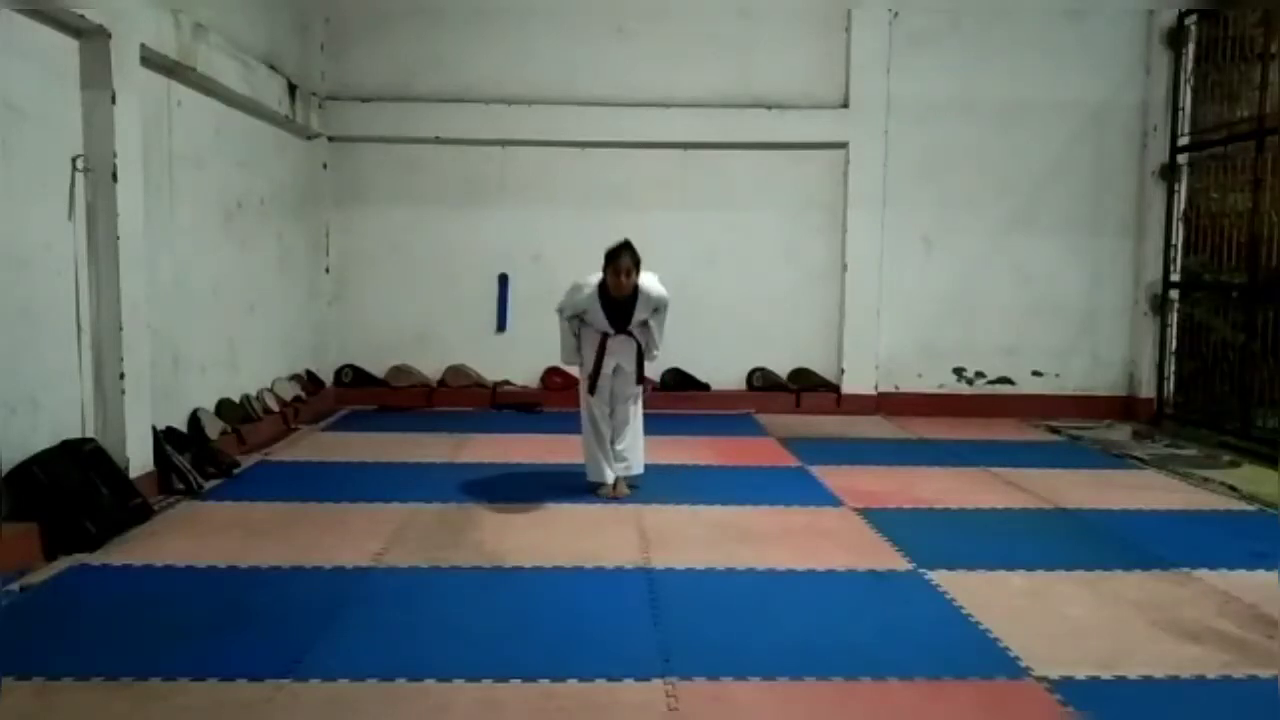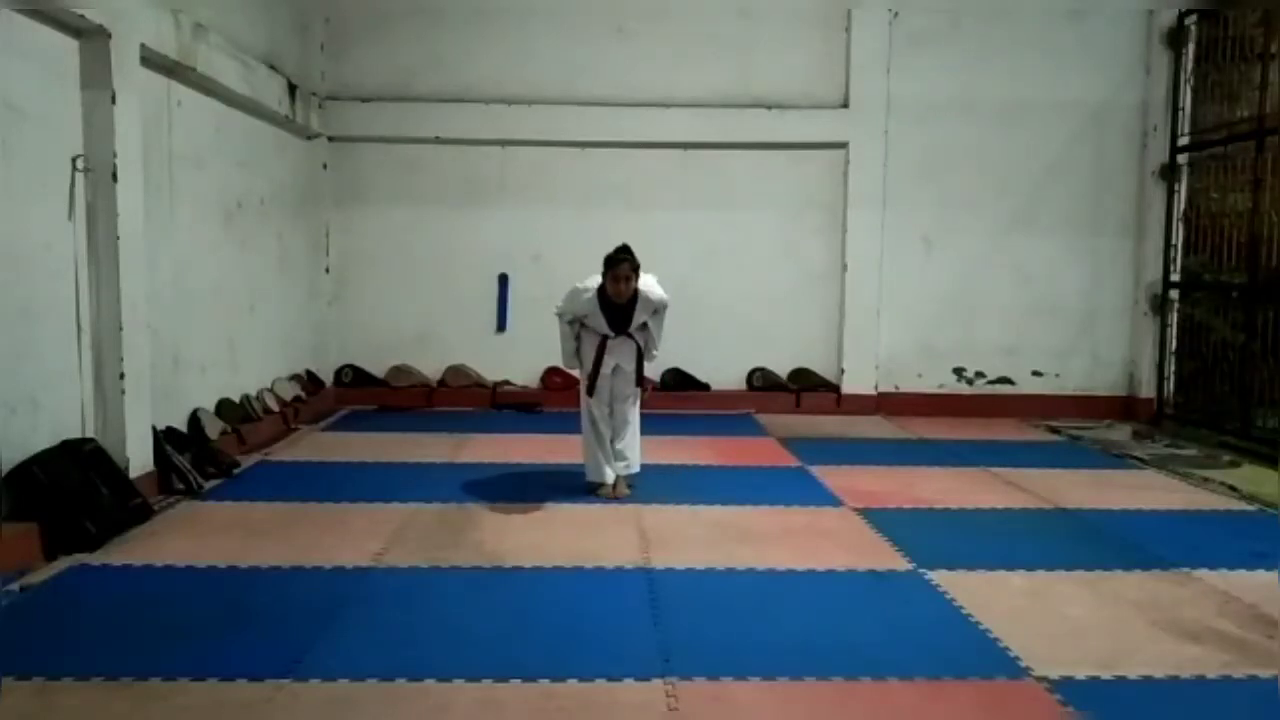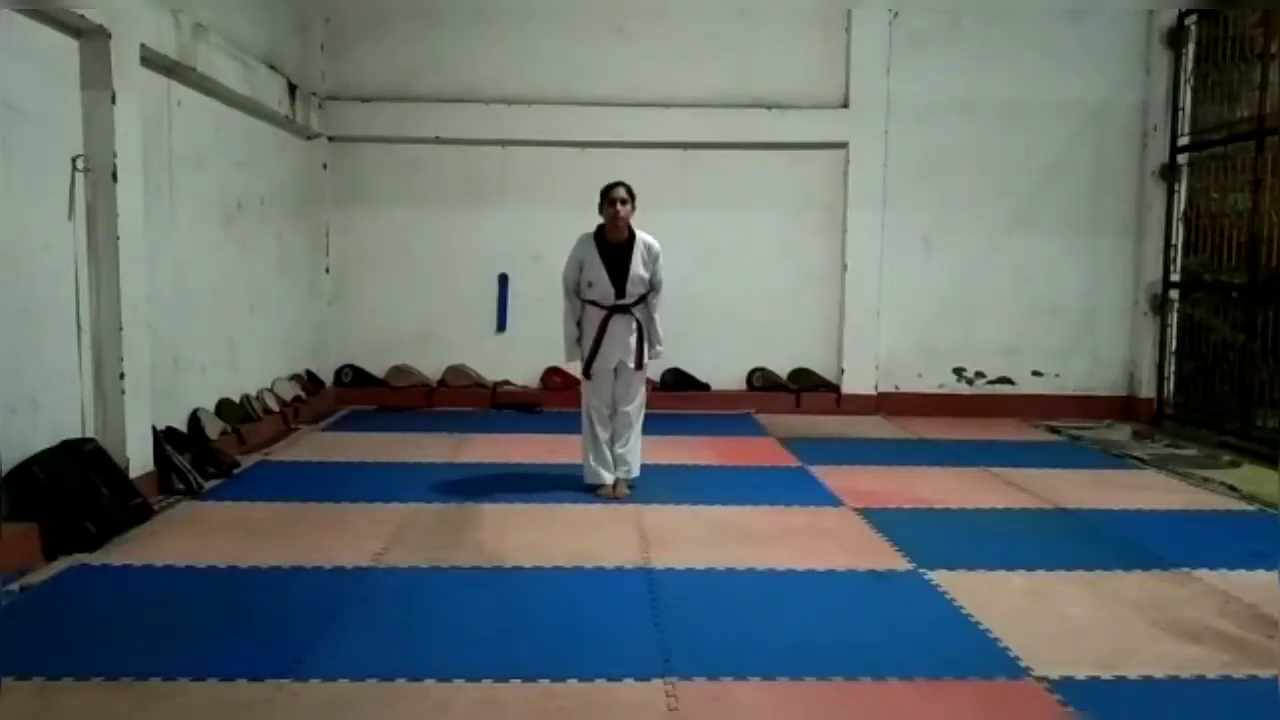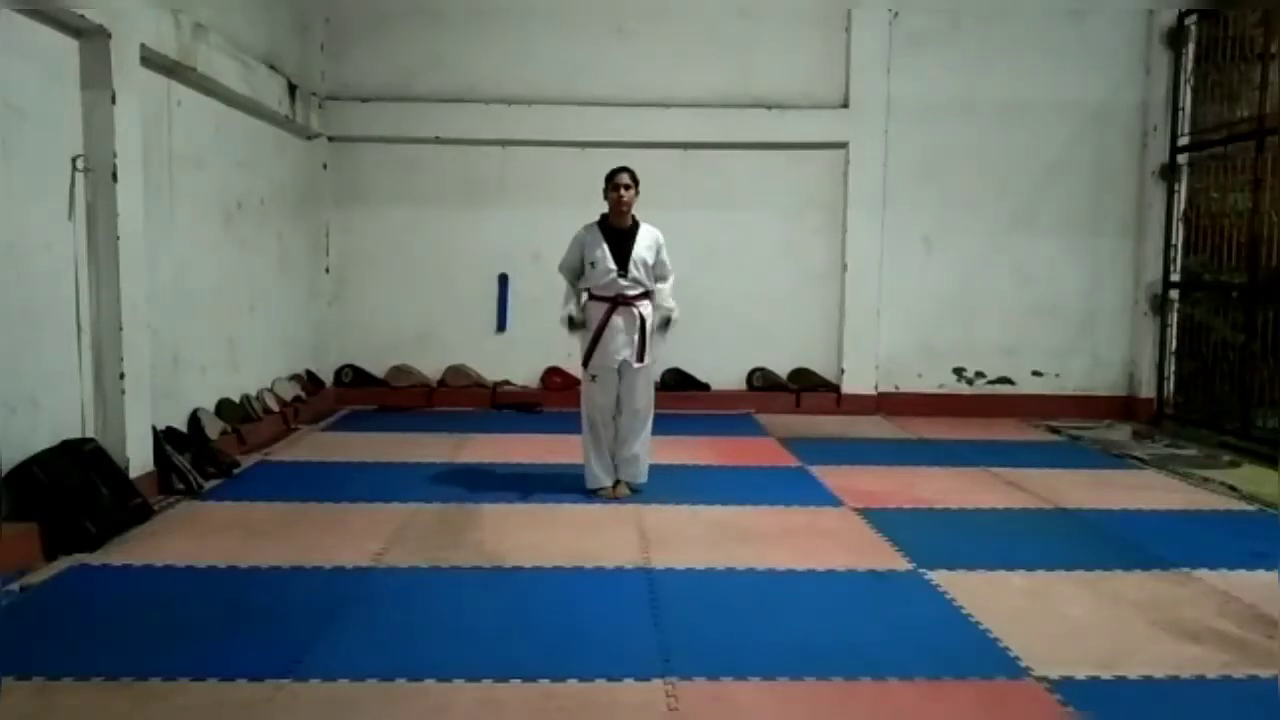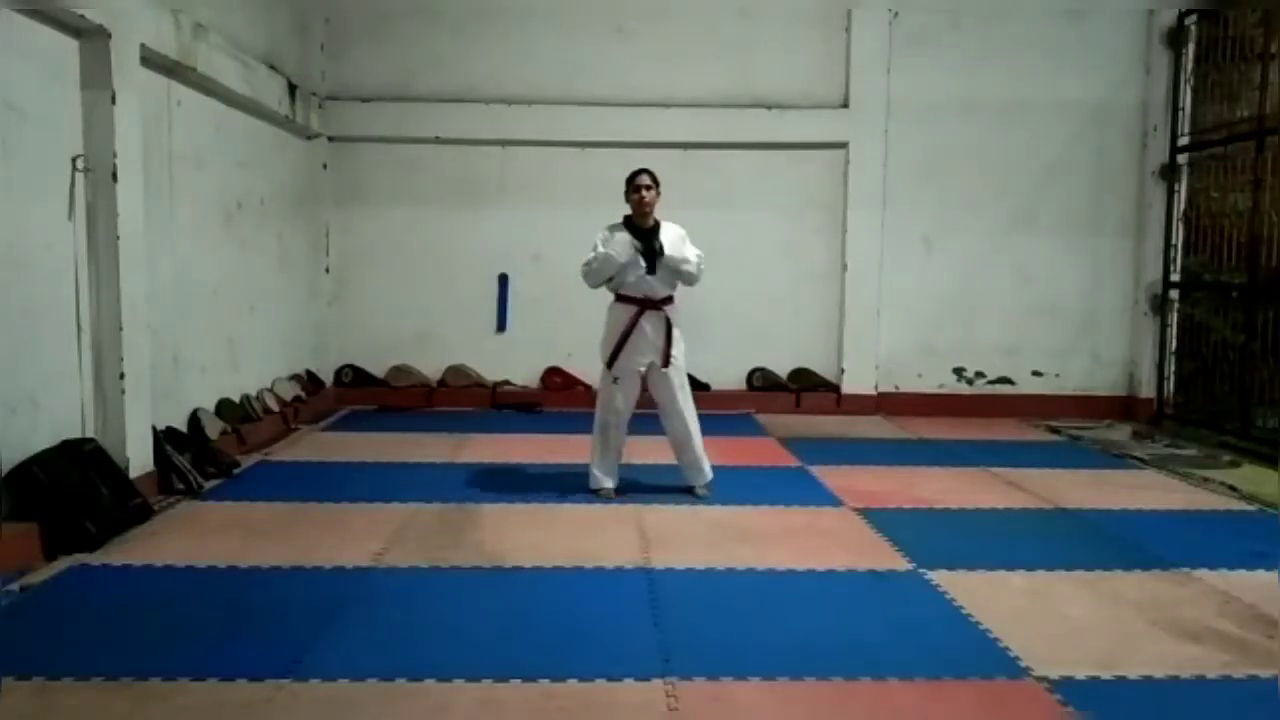
dt=0.5s
person 1, frame 1
left shoulder: (652, 291)
right shoulder: (584, 292)
left elbow: (660, 309)
right elbow: (565, 313)
left wrist: (651, 345)
right wrist: (572, 352)
left hip: (631, 345)
right hip: (596, 343)
left knee: (628, 406)
right knee: (597, 407)
left ankle: (622, 474)
right ankle: (604, 476)
person 1, frame 2
left shoulder: (652, 294)
right shoulder: (584, 295)
left elbow: (660, 311)
right elbow: (564, 317)
left wrist: (650, 346)
right wrist: (572, 355)
left hip: (630, 345)
right hip: (595, 345)
left knee: (626, 406)
right knee: (597, 407)
left ankle: (622, 474)
right ankle: (604, 476)
person 1, frame 3
left shoulder: (649, 247)
right shoulder: (584, 246)
left elbow: (655, 293)
right elbow: (570, 294)
left wrist: (655, 341)
right wrist: (573, 343)
left hip: (632, 330)
right hip: (597, 328)
left knee: (630, 406)
right knee: (597, 406)
left ankle: (623, 474)
right ankle: (602, 475)
person 1, frame 4
left shoulder: (652, 236)
right shoulder: (586, 235)
left elbow: (661, 275)
right elbow: (569, 273)
left wrist: (667, 308)
right wrist: (570, 310)
left hip: (638, 322)
right hip: (599, 321)
left knee: (638, 405)
right knee: (598, 406)
left ankle: (626, 474)
right ankle: (601, 478)
person 1, frame 5
left shoulder: (674, 234)
right shoulder: (613, 236)
left elbow: (695, 273)
right elbow: (590, 276)
left wrist: (667, 255)
right wrist: (622, 252)
left hip: (664, 324)
right hip: (626, 323)
left knee: (678, 405)
right knee: (613, 406)
left ankle: (699, 476)
right ankle: (603, 478)
